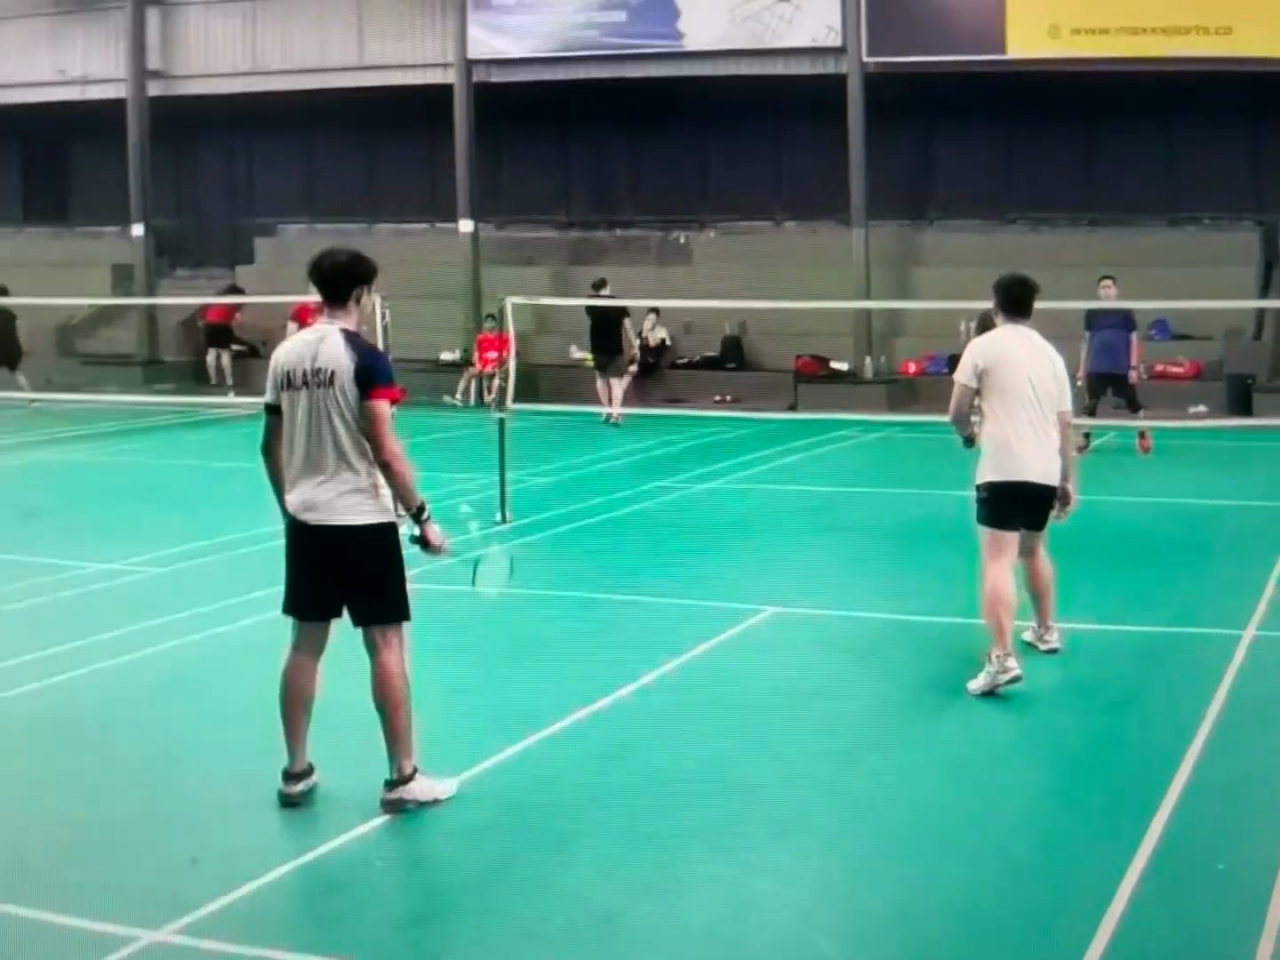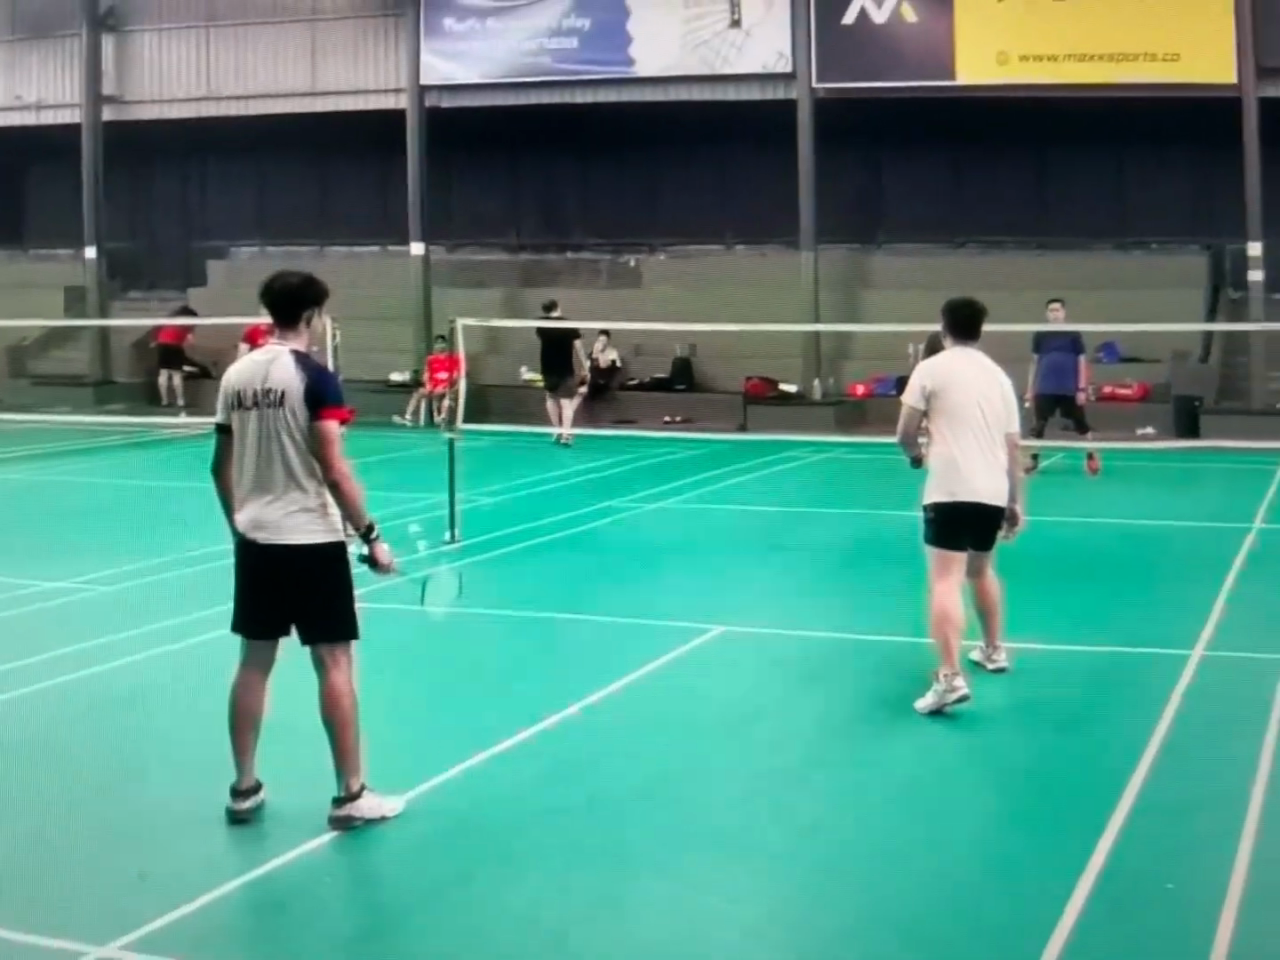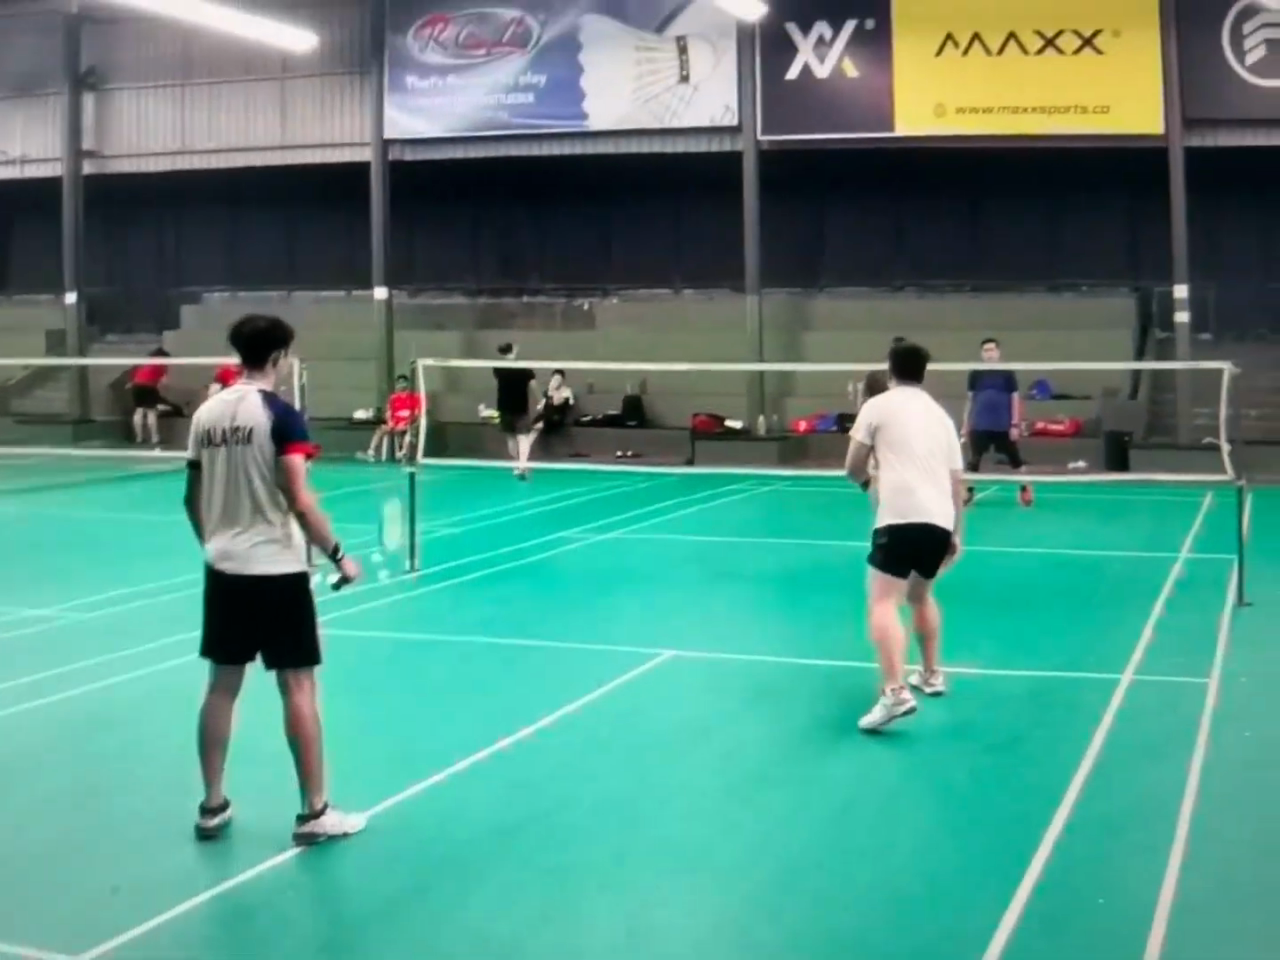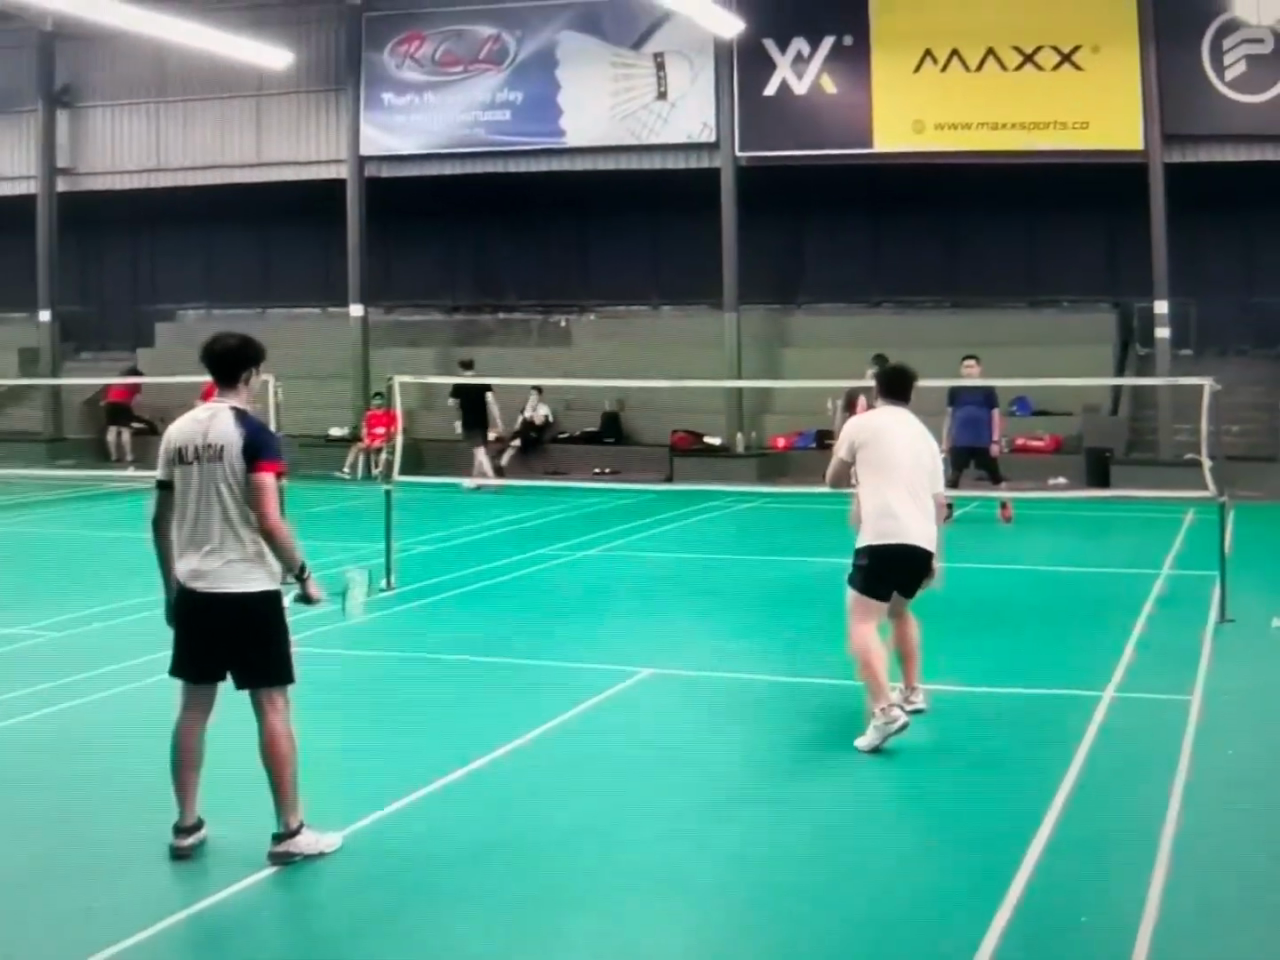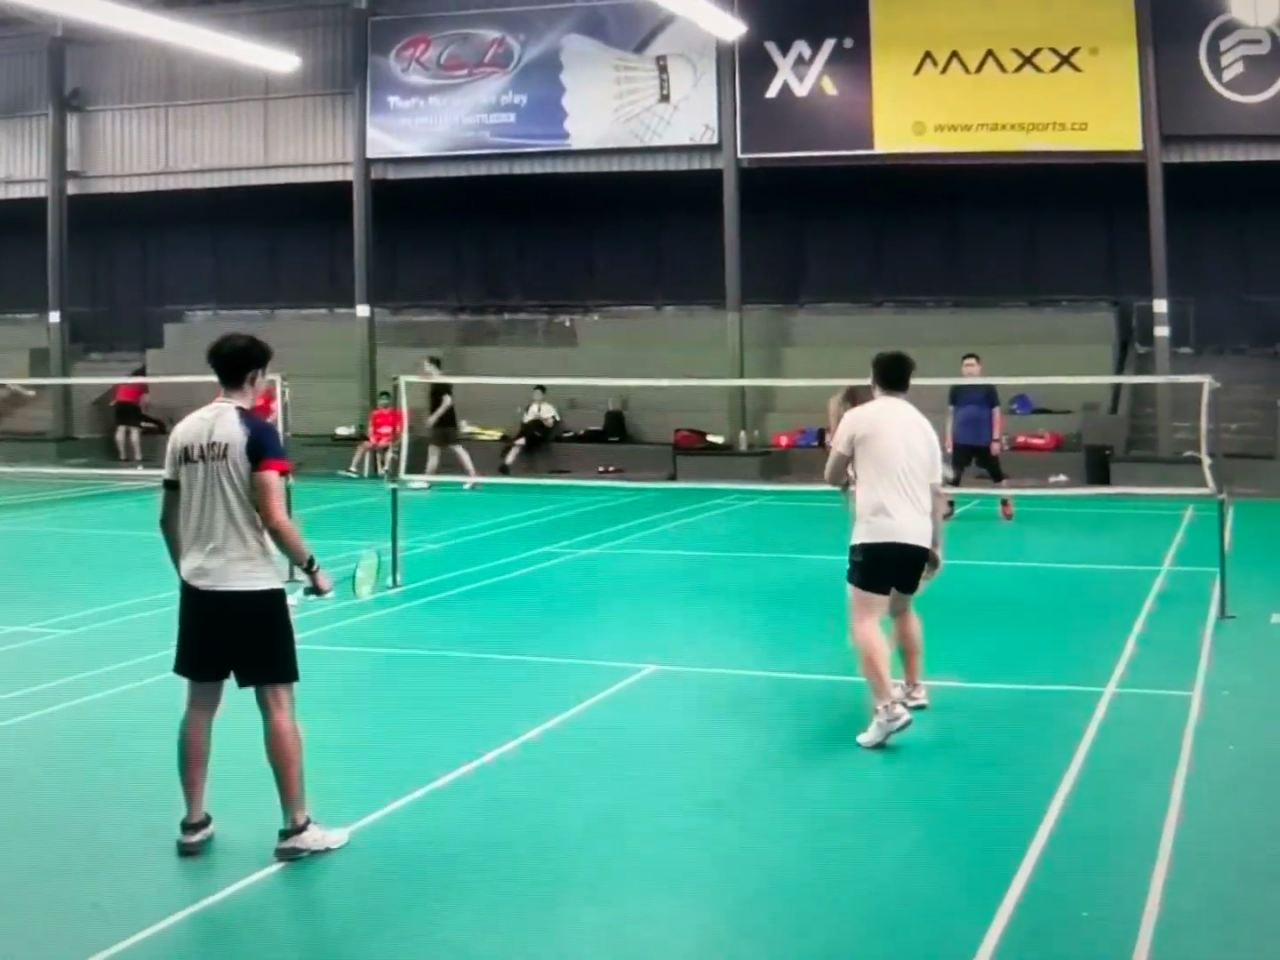
dt=0.5s
person 1, frame 1
left shoulder: (284, 354)
right shoulder: (364, 357)
left elbow: (271, 447)
right elbow: (386, 453)
right wrist: (423, 518)
left hip: (306, 520)
right hip: (362, 521)
left knee: (306, 644)
right knee: (386, 646)
left ankle: (296, 771)
right ankle: (404, 778)
person 1, frame 2
left shoulder: (236, 374)
right shoulder: (314, 376)
left elbow: (221, 465)
right elbow: (335, 473)
right wrist: (371, 537)
left hip: (256, 539)
right hip: (311, 540)
left knee: (254, 662)
right knee: (334, 665)
left ankle: (244, 788)
right ankle: (351, 795)
person 1, frame 3
left shoulder: (206, 413)
right shoulder: (280, 415)
left elbow: (193, 500)
right elbow: (300, 504)
right wrist: (338, 556)
left hip: (224, 569)
right hip: (276, 570)
left knee: (222, 686)
right knee: (298, 688)
left ankle: (212, 807)
right ankle: (314, 813)
person 1, frame 4
left shoulder: (177, 432)
right shoulder: (252, 432)
left elbow: (160, 521)
right elbow: (269, 523)
left wrist: (171, 586)
right wrist: (304, 577)
left hip: (194, 590)
right hip: (249, 590)
left knee: (194, 706)
right knee: (273, 709)
left ankle: (186, 826)
right ankle: (290, 832)
person 1, frame 5
left shoulder: (184, 431)
right shoulder: (257, 432)
left elbow: (169, 520)
right elbow: (275, 519)
right wrist: (313, 568)
left hip: (200, 588)
right hip: (252, 589)
left knee: (200, 704)
right knee: (278, 705)
left ankle: (194, 823)
right ankle: (297, 828)
person 2, frame 1
left shoulder: (983, 346)
right shoulder: (1050, 353)
left elbow: (957, 412)
right elbow: (1064, 424)
left wrist: (969, 434)
right wrist: (1067, 480)
left hip: (1003, 471)
right hip: (1045, 472)
left knee: (998, 561)
right knee: (1033, 549)
left ankle: (1002, 659)
right ankle: (1046, 630)
person 2, frame 2
left shoulder: (931, 368)
right shoulder: (998, 375)
left elbow: (904, 434)
right elbow: (1012, 445)
left wrist: (916, 456)
right wrist: (1015, 501)
left hip: (950, 492)
right hip: (993, 493)
left knee: (945, 582)
right knee: (981, 570)
left ankle: (950, 678)
right ankle: (994, 650)
person 2, frame 3
left shoulder: (878, 406)
right shoulder: (939, 414)
left elbow: (853, 468)
right elbow: (957, 480)
left wrist: (866, 480)
right wrist: (954, 534)
left hip: (902, 518)
right hip: (940, 520)
left knee: (882, 604)
right knee: (920, 594)
left ankle: (895, 692)
right ankle: (930, 674)
person 2, frame 4
left shoulder: (861, 424)
right shoulder: (924, 434)
left elbow: (834, 481)
right elbow: (938, 501)
right wrist: (932, 556)
left hip: (882, 538)
right hip: (922, 541)
left knee: (861, 623)
right knee: (900, 611)
left ankle: (885, 711)
right ankle: (912, 692)
person 2, frame 5
left shoulder: (858, 417)
right shoulder: (923, 425)
left elbow: (832, 477)
right elbow: (936, 493)
left wrist: (851, 475)
right wrist: (935, 544)
left hip: (878, 535)
right hip: (917, 537)
left knee: (865, 620)
right knee: (902, 609)
left ankle: (888, 709)
right ankle: (914, 688)
